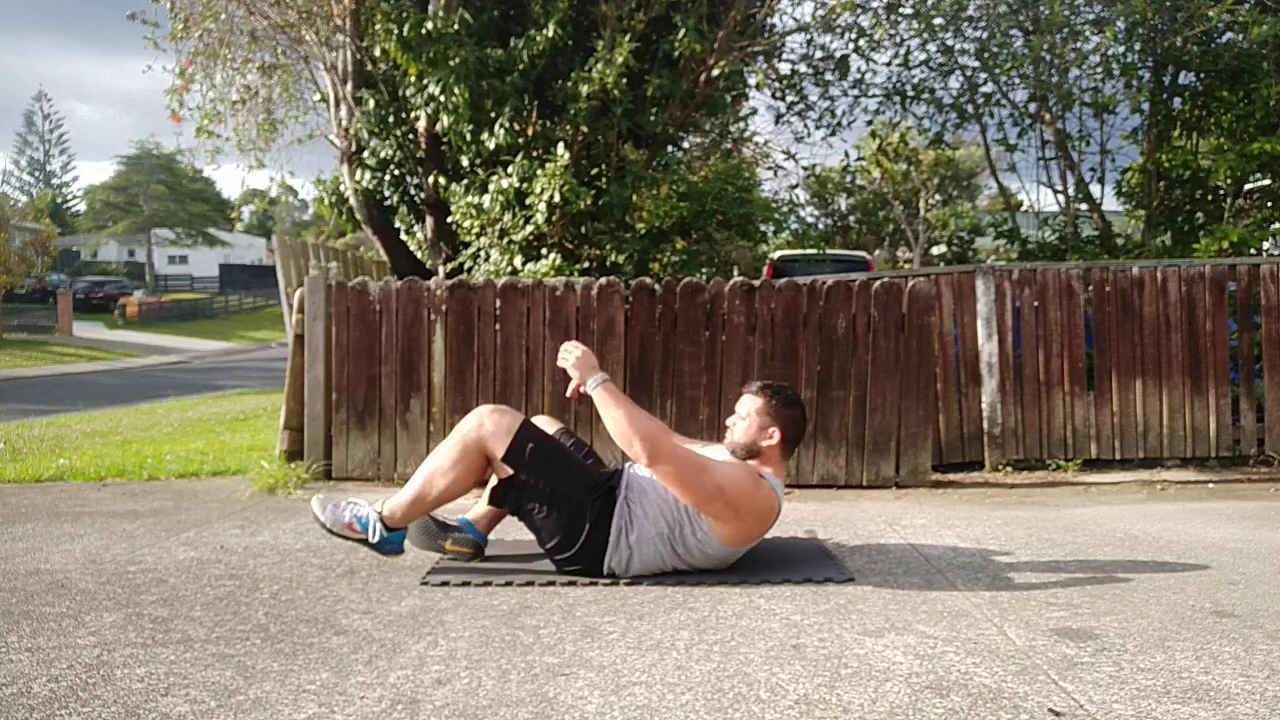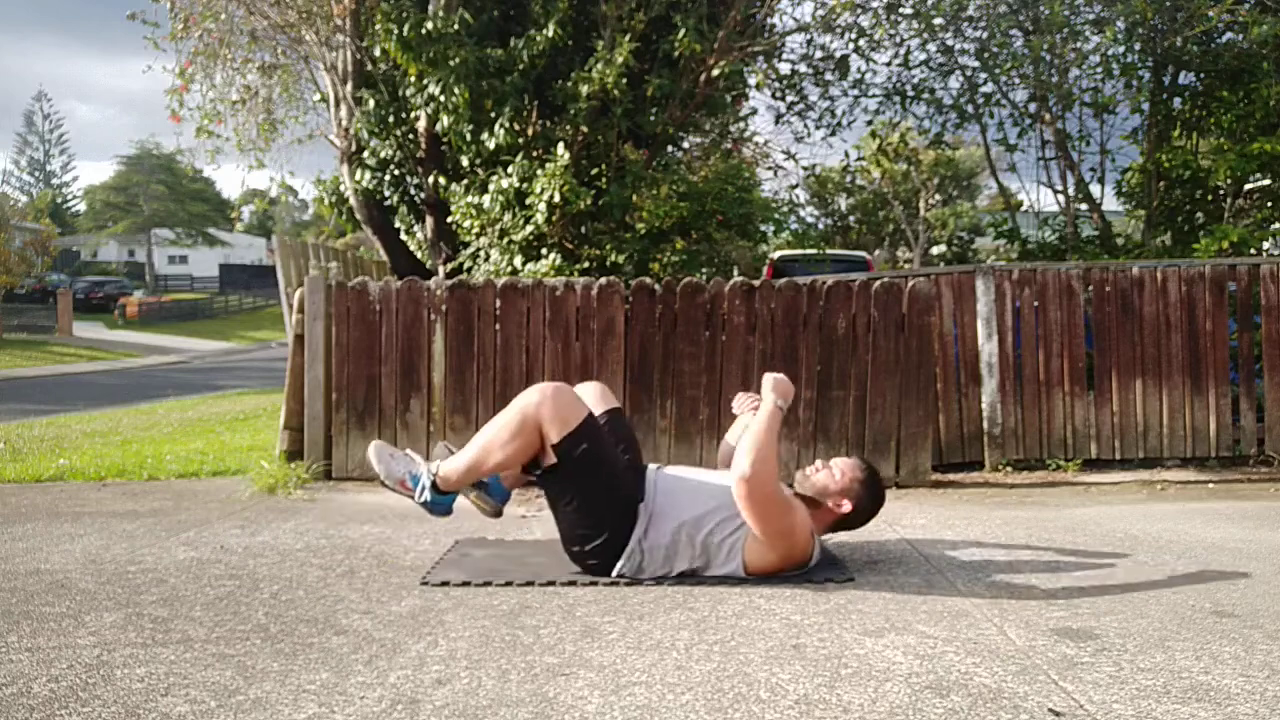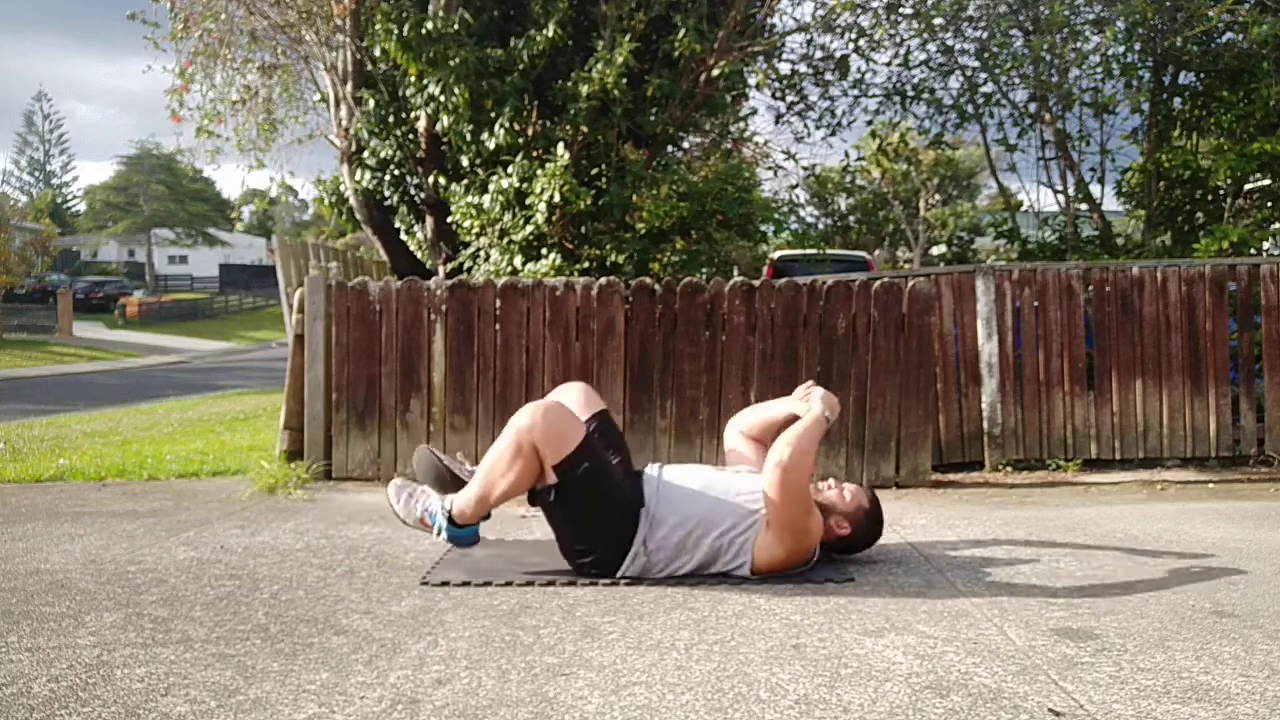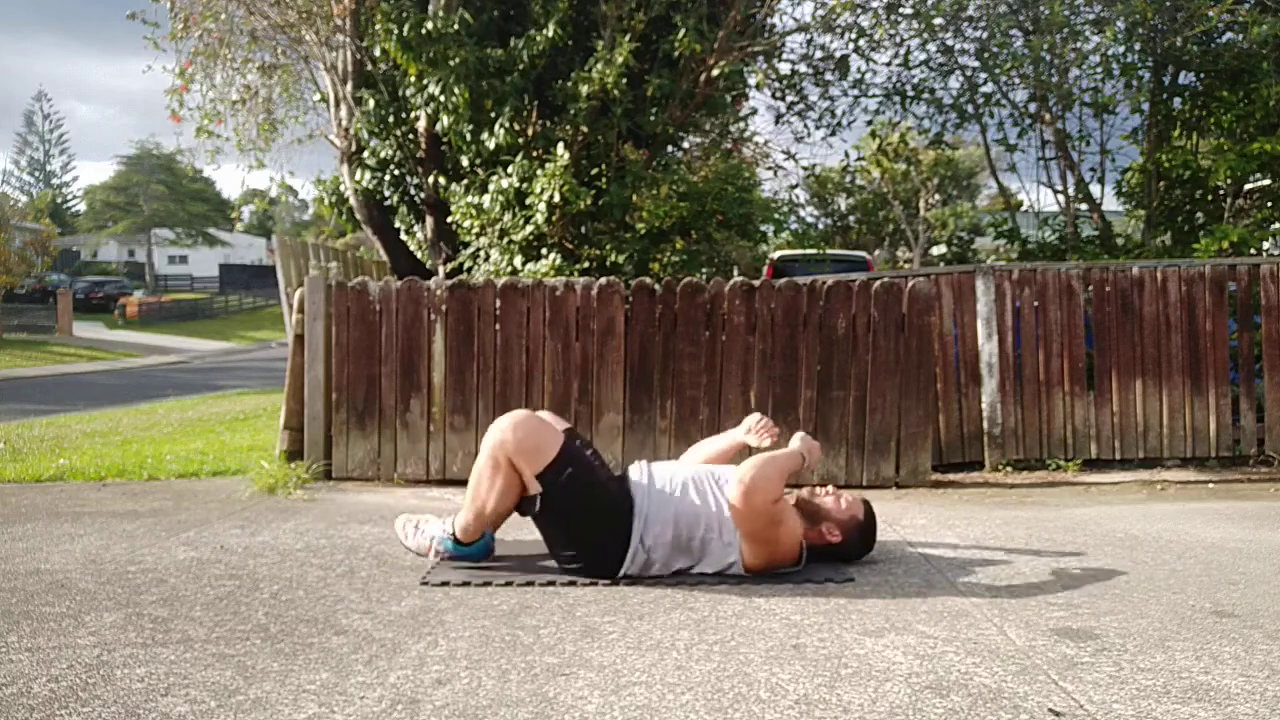
dt=0.3s
person 1, frame 1
left shoulder: (751, 497)
right shoulder: (741, 467)
left elbow: (650, 451)
right elbow: (659, 444)
left wrist: (594, 376)
right wrist: (602, 391)
left hip: (593, 535)
right hip: (609, 498)
left knee: (487, 422)
right knee: (540, 428)
left ankle: (385, 525)
right ankle: (469, 531)
person 1, frame 2
left shoulder: (794, 537)
right shoulder: (790, 508)
left elbow: (746, 479)
right elbow: (736, 455)
left wrist: (776, 405)
right wrist: (749, 415)
left hip: (616, 535)
right hip: (640, 495)
left knee: (546, 401)
right knee: (588, 394)
left ankle: (437, 484)
right ankle: (492, 482)
person 1, frame 3
left shoulder: (797, 538)
right shoulder: (767, 493)
left elbow: (784, 473)
right elbow: (739, 429)
left wrist: (820, 415)
right wrist: (793, 404)
left hip: (614, 538)
right hip: (629, 496)
left knee: (538, 419)
right knee: (573, 394)
left ankle: (456, 516)
right ankle: (477, 487)
person 1, frame 4
left shoulder: (782, 538)
right shoulder: (767, 502)
left elbow: (745, 490)
right elbow: (694, 459)
left wrist: (797, 454)
right wrist: (744, 434)
left hip: (610, 538)
right hip: (620, 500)
left knee: (515, 429)
right knee: (542, 424)
left ankle: (462, 536)
right ankle: (474, 519)
